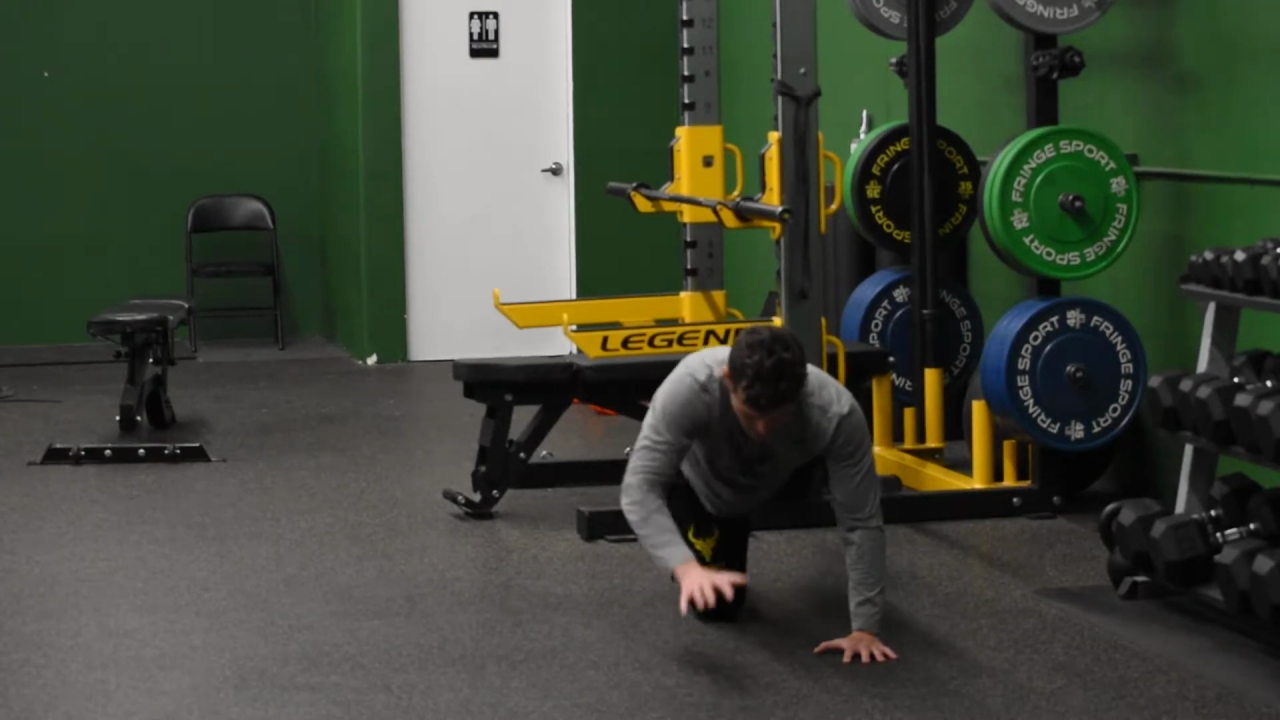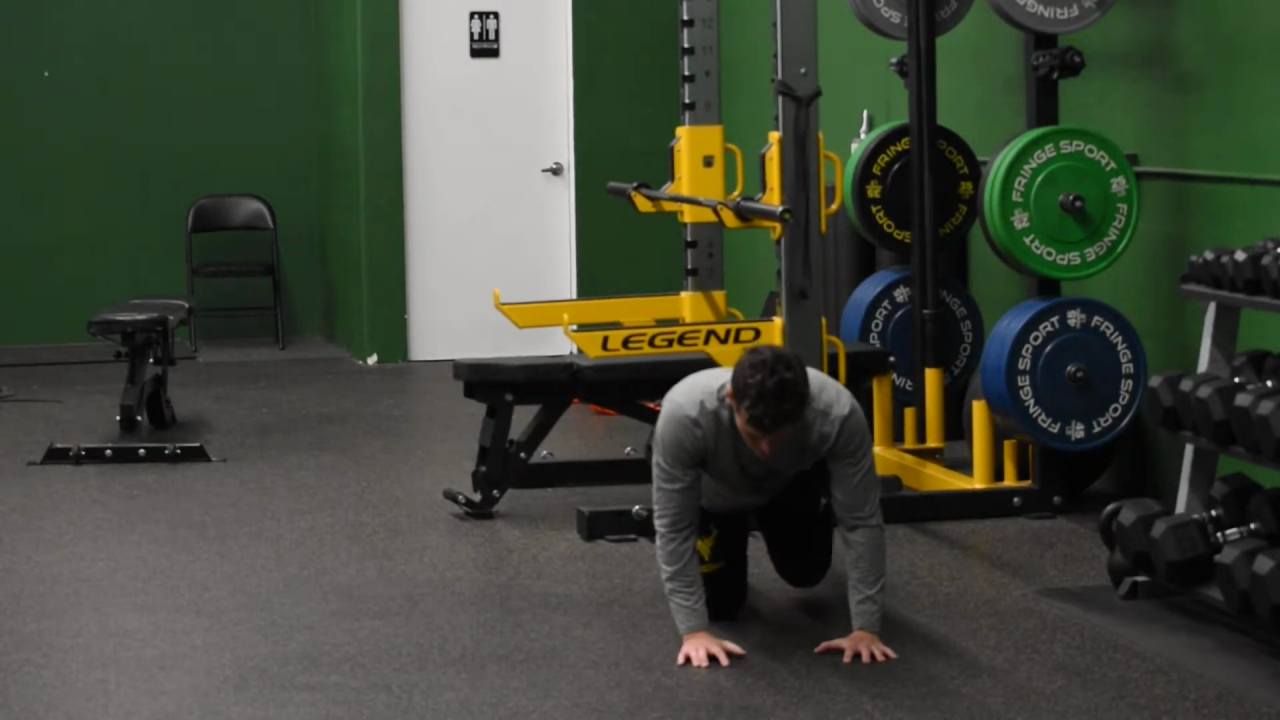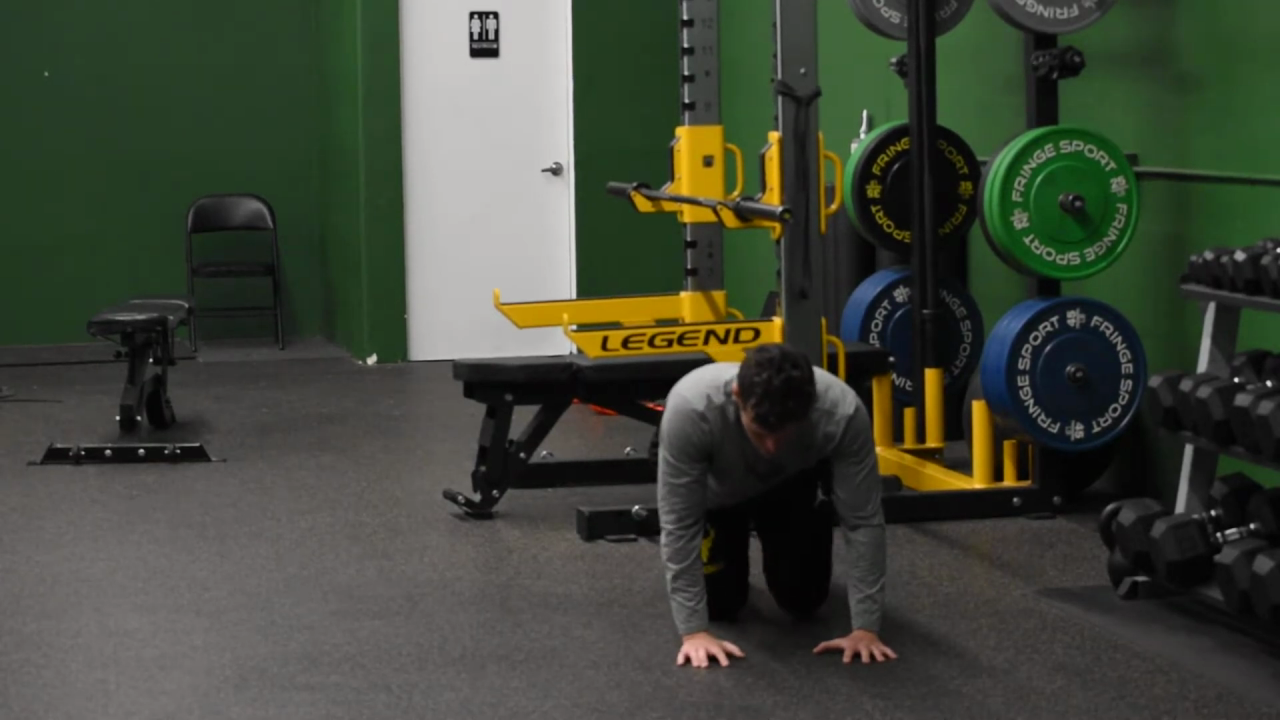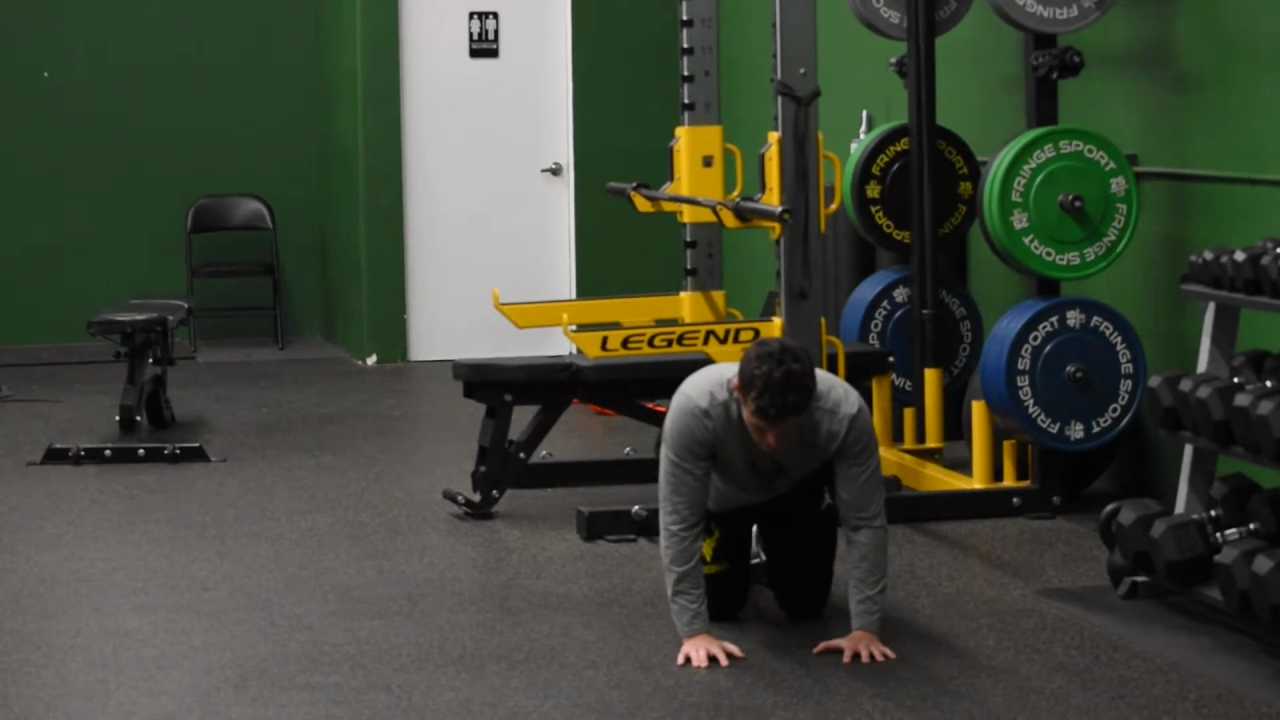
dt=0.3s
person 1, frame 1
left shoulder: (836, 412)
right shoulder: (692, 385)
left elbow: (861, 522)
right elbow: (640, 489)
left wrist: (864, 628)
right wrist: (684, 567)
left hip: (782, 472)
right hip: (700, 480)
right knee: (718, 603)
person 1, frame 2
left shoulder: (837, 414)
right shoulder: (685, 413)
left elbow: (861, 521)
right elbow: (673, 529)
left wrist: (865, 628)
right wrist: (693, 630)
left knee: (804, 571)
right knee: (720, 604)
person 1, frame 3
left shoulder: (842, 412)
right shoulder: (691, 407)
left elbow: (863, 521)
right elbow: (678, 523)
left wrist: (865, 627)
right wrist: (693, 630)
left hip: (793, 482)
right hip: (712, 488)
left knee: (802, 599)
right knee: (720, 604)
person 1, frame 4
left shoulder: (845, 413)
right shoulder: (695, 407)
left elbow: (865, 522)
right elbow: (679, 523)
left wrist: (865, 627)
right wrist: (693, 631)
right hip: (718, 494)
left knee: (804, 605)
right knee: (720, 605)
left ankle: (771, 551)
